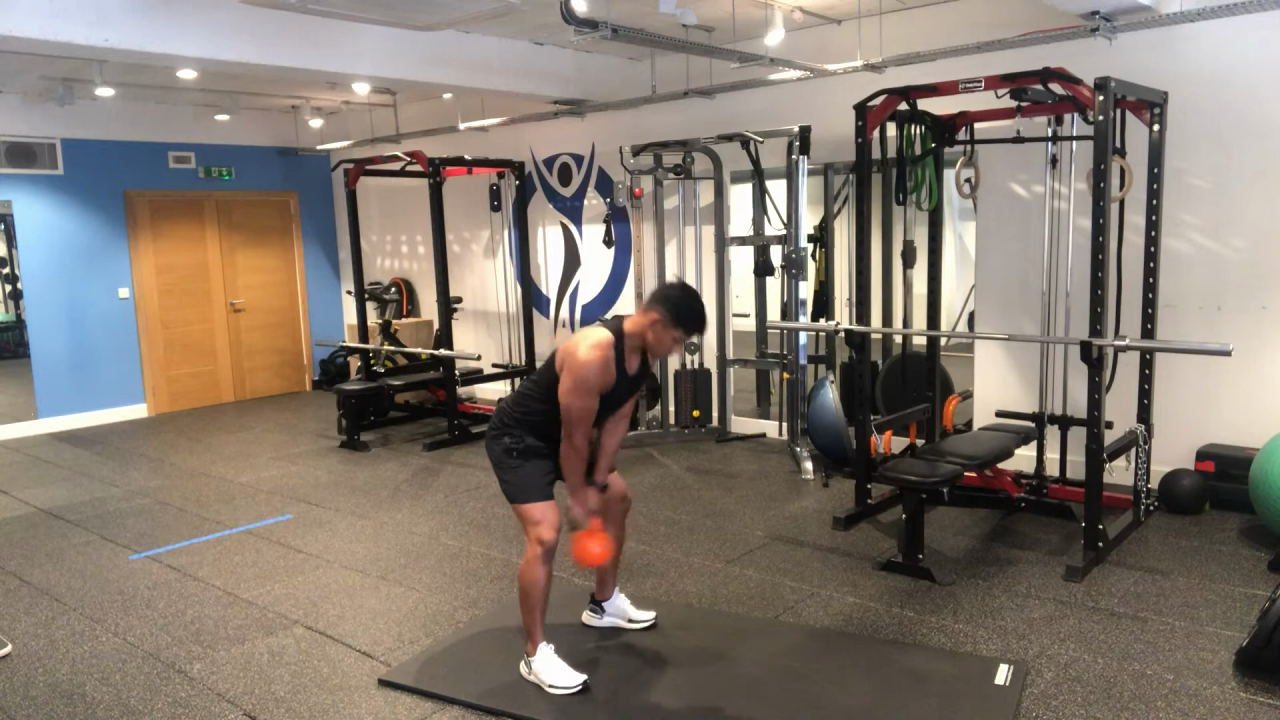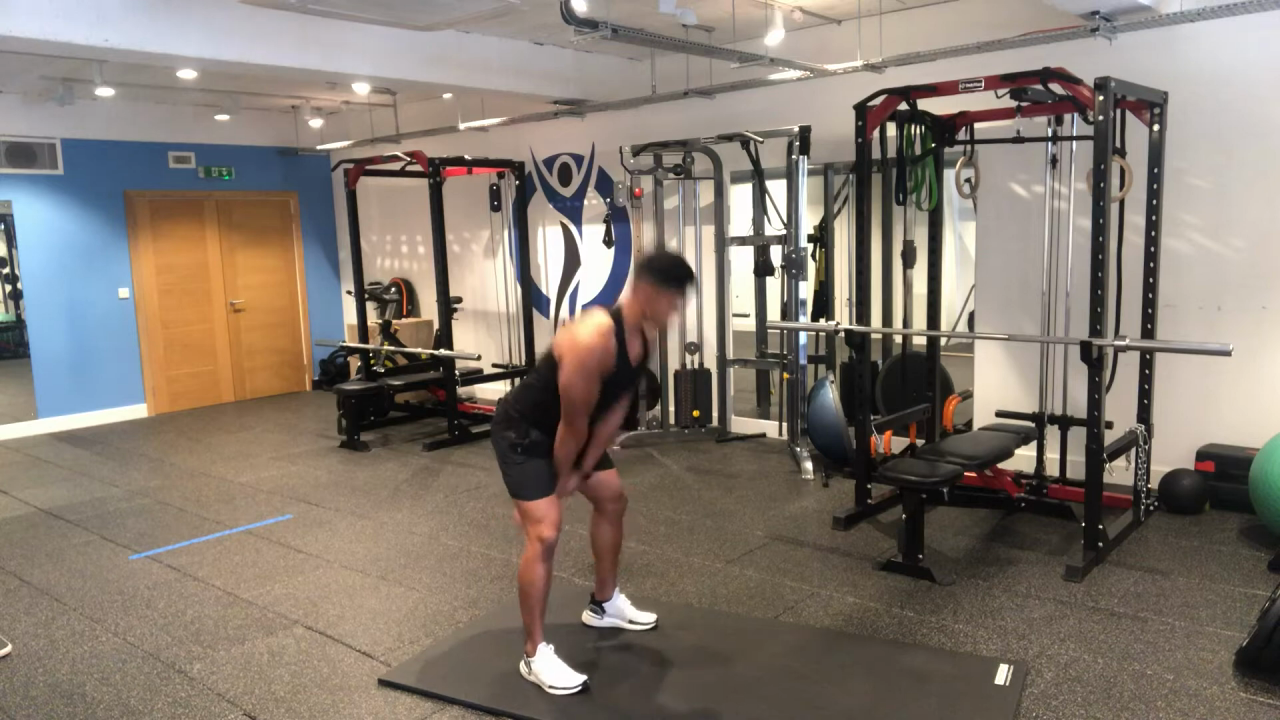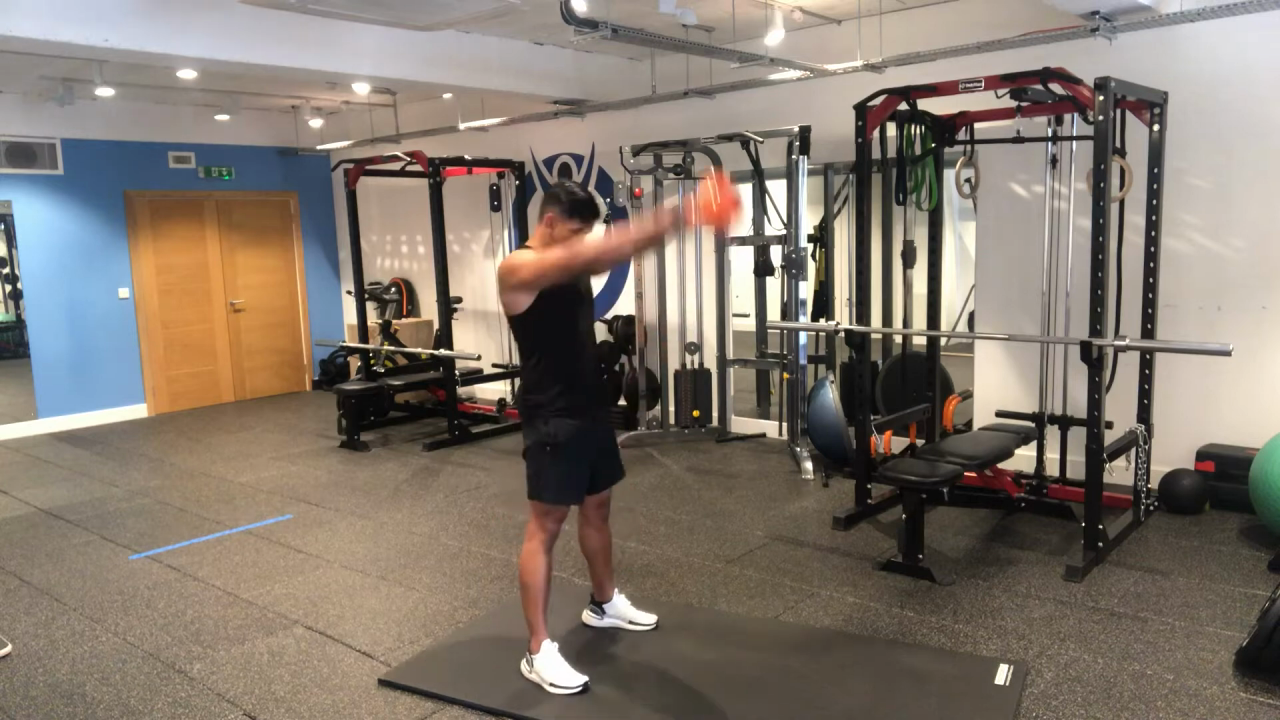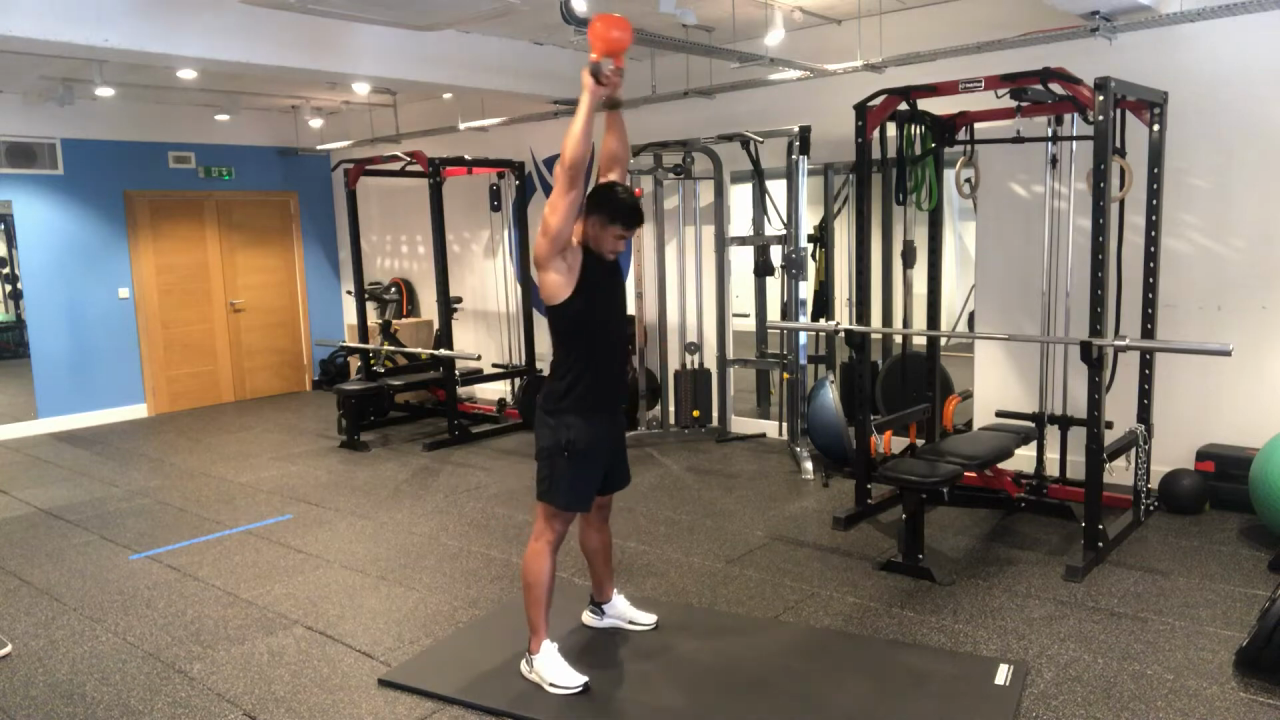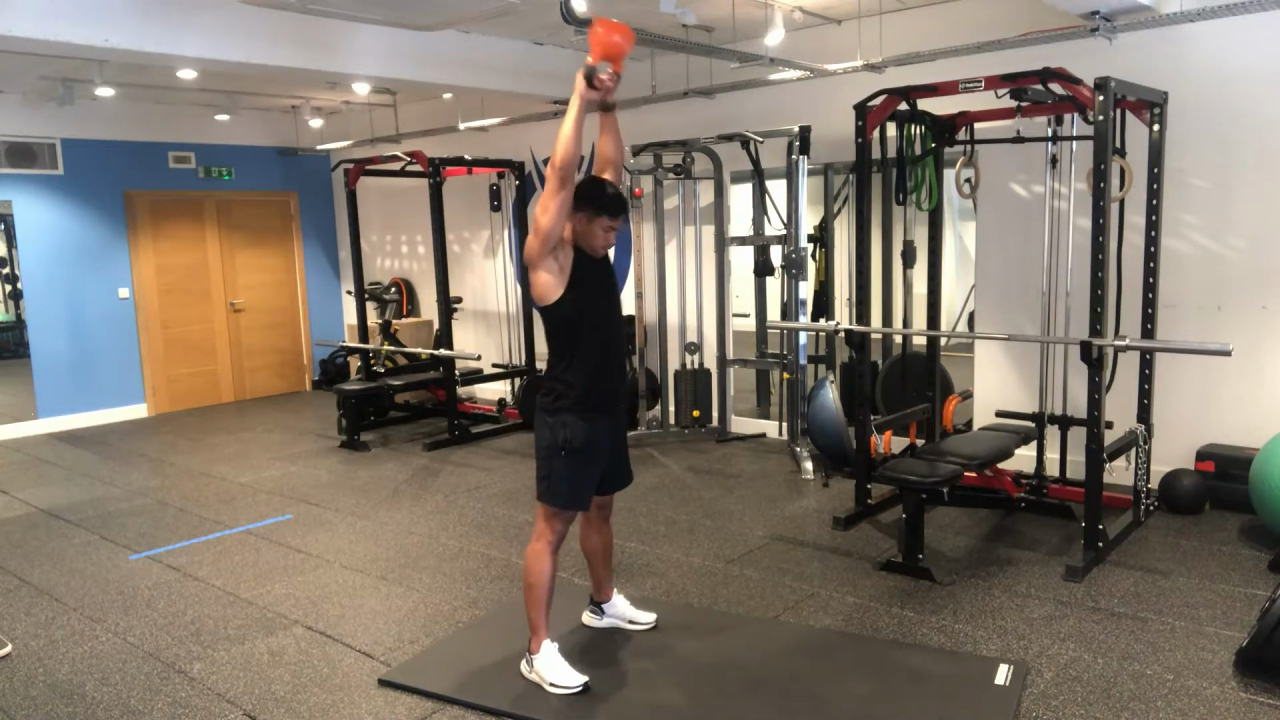
dt=0.4s
person 1, frame 1
left shoulder: (642, 352)
right shoulder: (592, 355)
left elbow: (617, 420)
right elbow: (574, 438)
left wrist: (600, 482)
right wrist: (578, 496)
left hip: (564, 435)
right hip: (519, 437)
left knee: (617, 502)
right knee: (545, 535)
left ankle: (604, 602)
right ankle: (535, 654)
person 1, frame 2
left shoulder: (640, 338)
right shoulder: (592, 340)
left elbow: (613, 413)
right elbow: (572, 424)
left wrist: (582, 471)
right wrist: (562, 476)
left hip: (567, 429)
right hip: (523, 432)
left knee: (612, 500)
right knee: (544, 532)
left ankle: (605, 603)
right ankle: (535, 653)
person 1, frame 3
left shoulder: (571, 263)
right shoulder: (520, 268)
left elbow: (612, 252)
right elbow: (584, 257)
left wrist: (664, 225)
right wrist: (655, 223)
left hip: (591, 409)
right hip: (552, 418)
left knee: (597, 508)
right knee: (545, 527)
left ankle: (604, 603)
right ankle: (538, 652)
person 1, frame 4
left shoulder: (604, 254)
right shoulder: (558, 258)
left elbow: (613, 167)
right elbow: (570, 176)
left wrist: (613, 105)
right wrist: (589, 99)
left hip: (607, 411)
right hip: (569, 418)
left knee: (598, 513)
right knee: (551, 527)
left ankle: (603, 604)
right ankle: (538, 651)
person 1, frame 5
left shoulder: (596, 251)
right shoulder: (549, 258)
left elbow: (610, 168)
right elbow: (560, 175)
left wrist: (607, 108)
right wrist: (577, 101)
left hip: (607, 411)
right hip: (568, 417)
left knee: (600, 512)
right knee: (552, 528)
left ankle: (603, 603)
right ankle: (538, 652)
